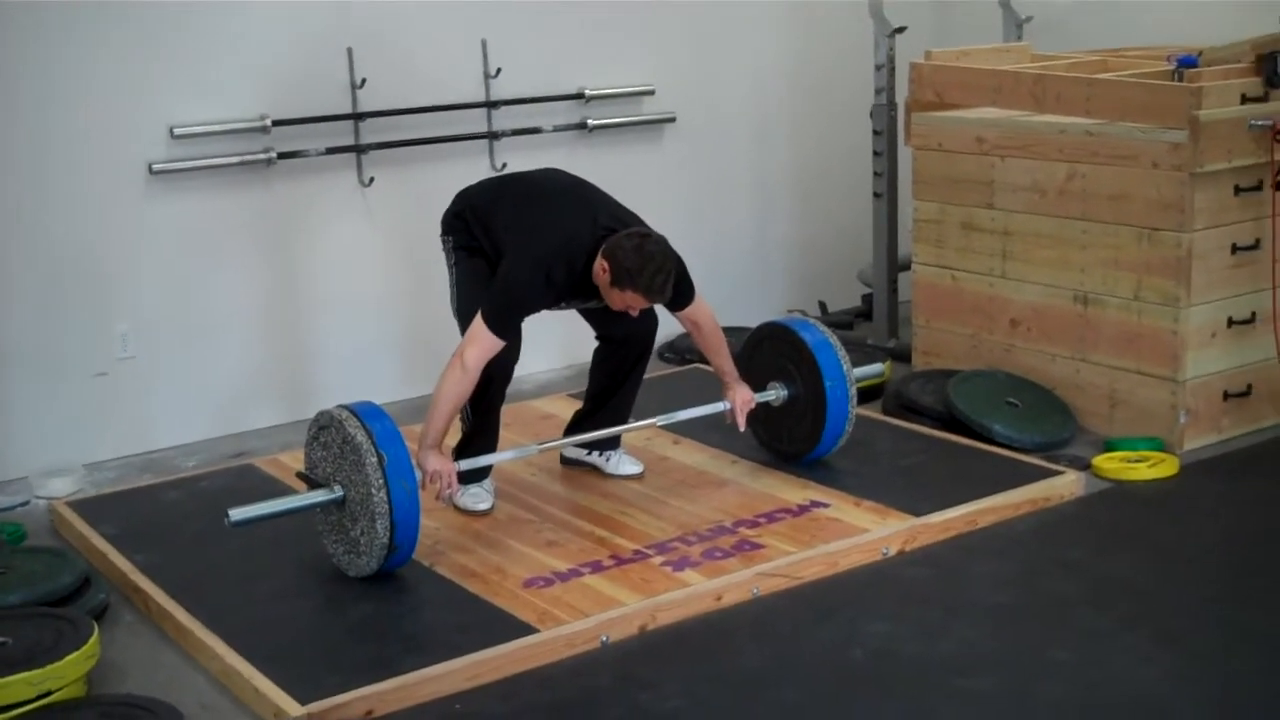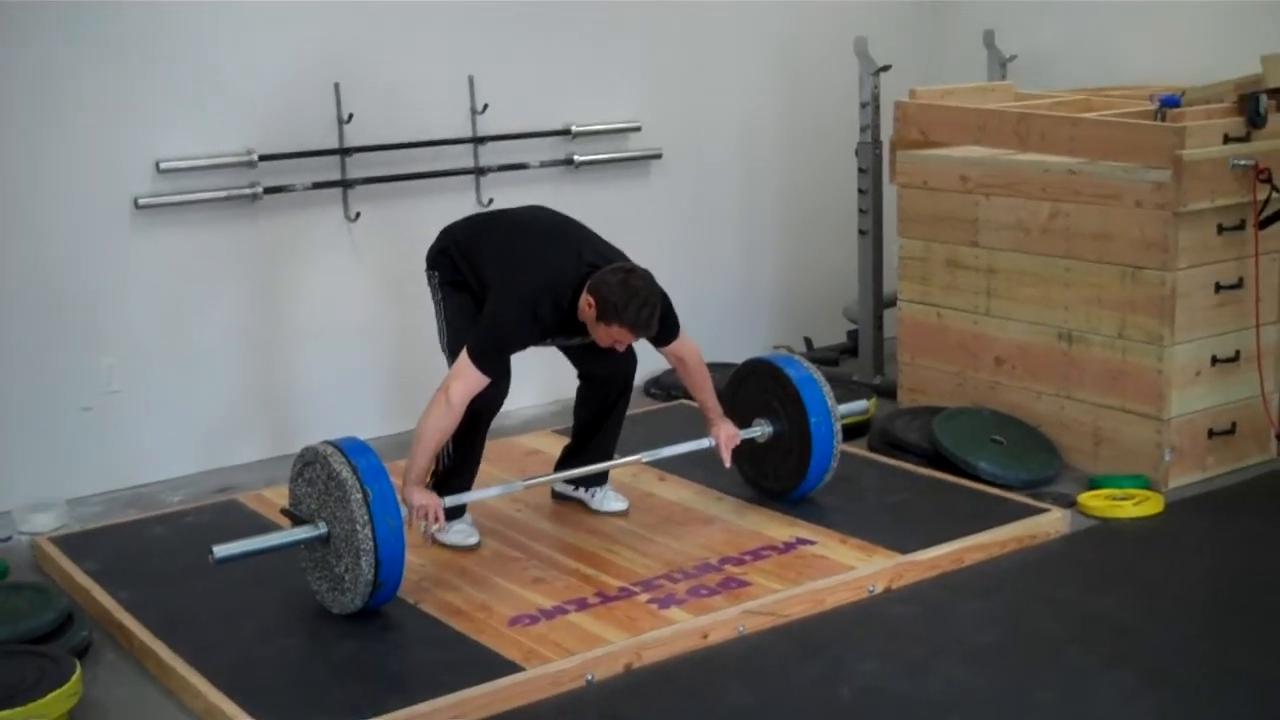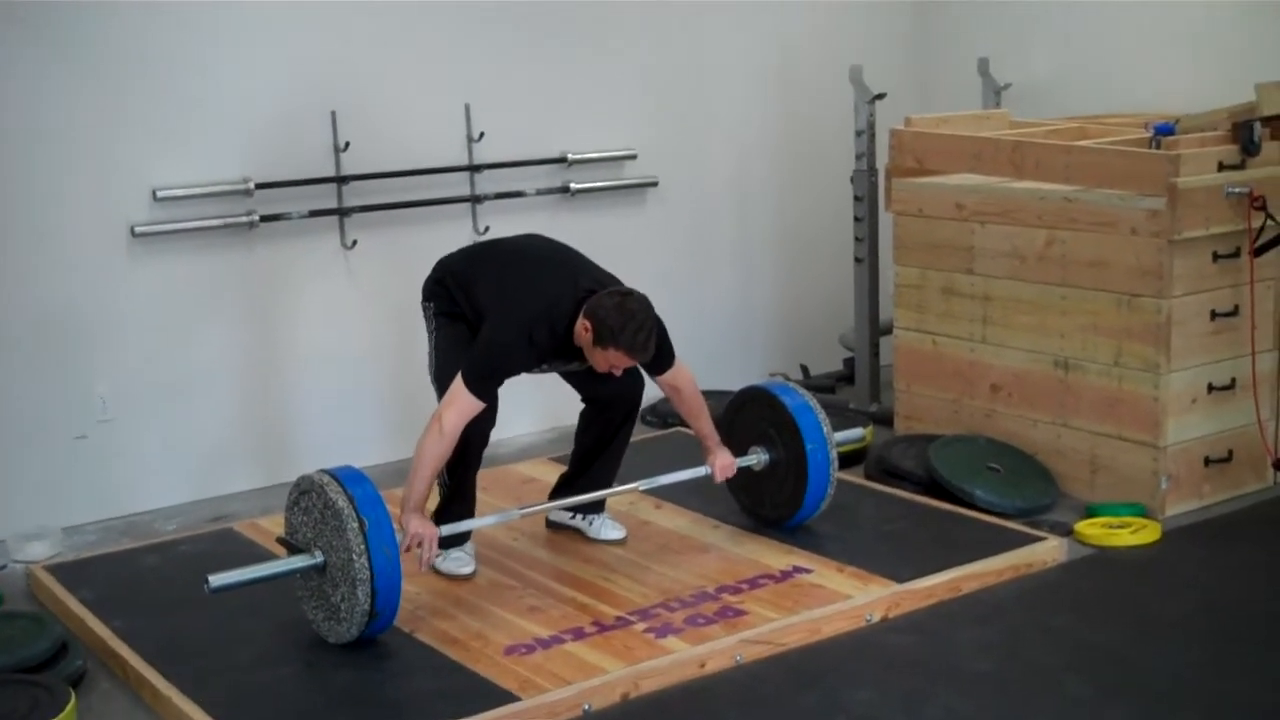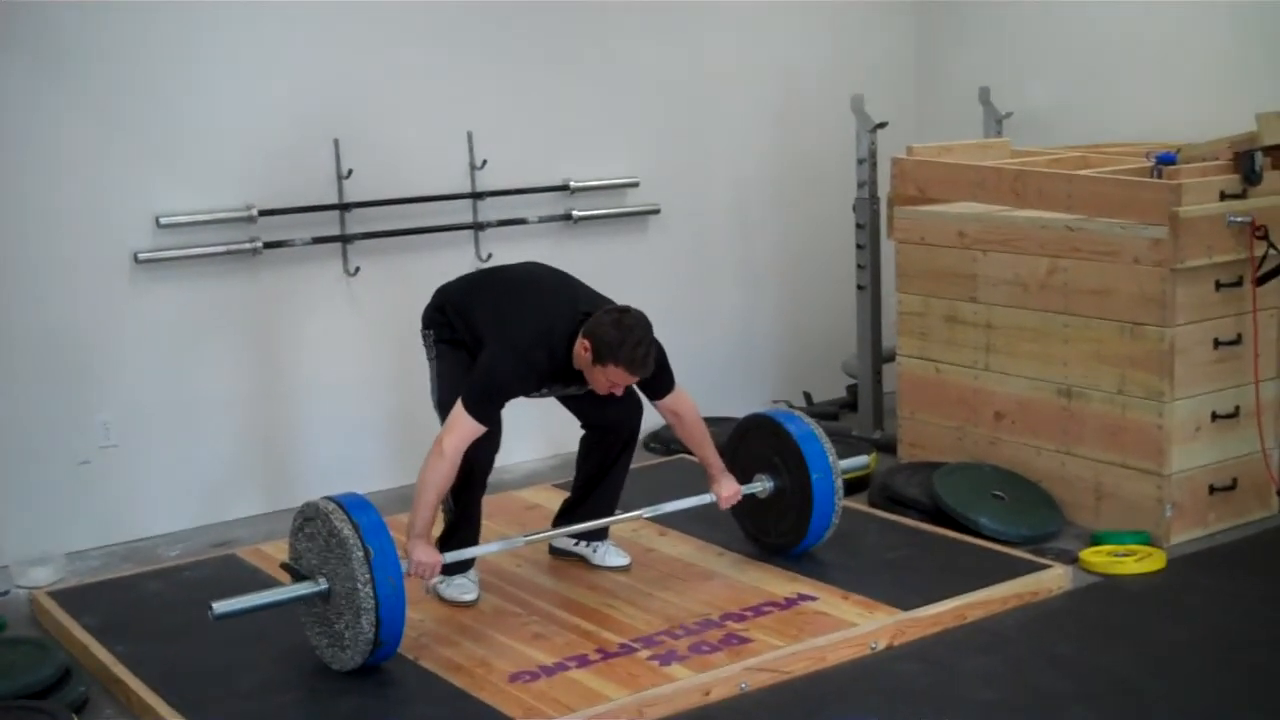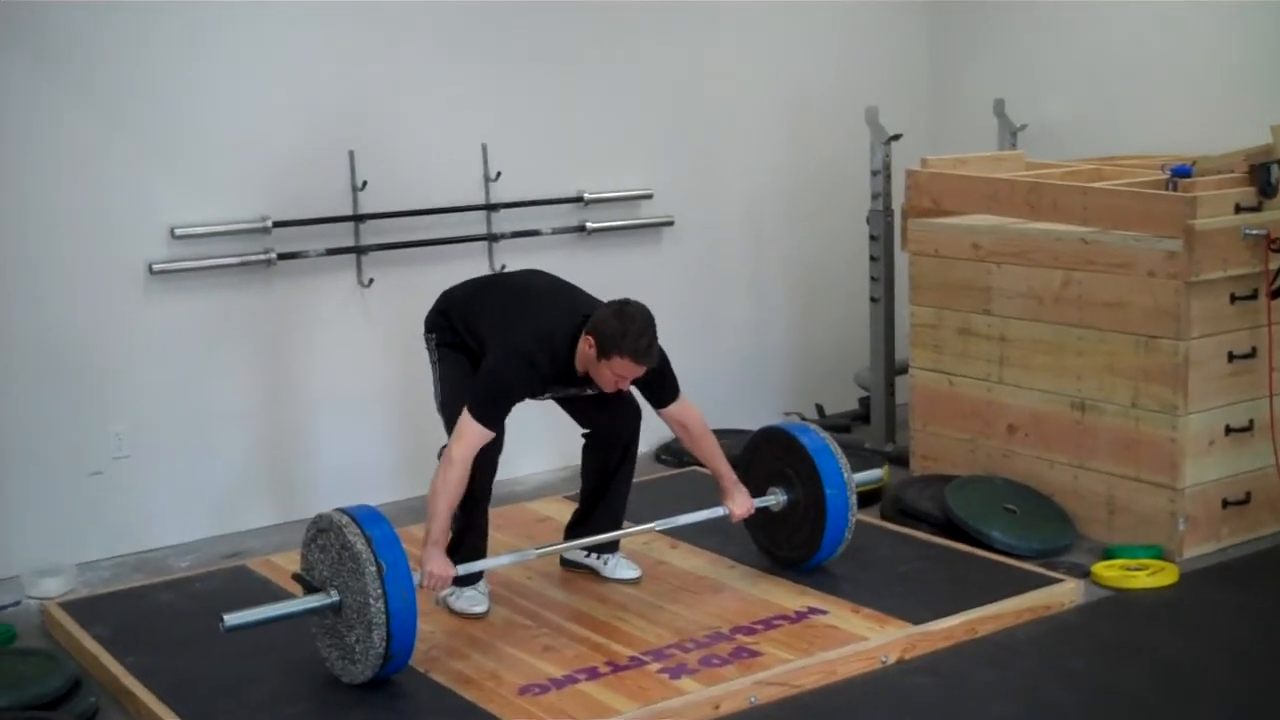
dt=0.2s
person 1, frame 1
left shoulder: (652, 260)
right shoulder: (541, 269)
left elbow: (697, 318)
right elbow: (469, 359)
left wrist: (731, 382)
right wrist: (430, 449)
right hip: (473, 232)
left knee: (637, 330)
right knee: (497, 351)
left ankle: (591, 441)
right ankle: (470, 472)
person 1, frame 2
left shoulder: (637, 295)
right shoulder: (527, 305)
left elbow: (682, 354)
right elbow: (454, 394)
left wrist: (716, 418)
right wrist: (413, 485)
right hip: (458, 267)
left knee: (615, 368)
right knee: (488, 384)
left ankle: (580, 478)
right ankle: (447, 505)
person 1, frame 3
left shoulder: (632, 322)
right shoulder: (523, 332)
left elbow: (677, 383)
right elbow: (448, 421)
left wrist: (713, 446)
right wrist: (412, 513)
right hip: (455, 299)
left knee: (623, 392)
right knee: (474, 416)
left ankle: (576, 505)
right ankle: (447, 536)
person 1, frame 4
left shoulder: (631, 345)
right shoulder: (520, 356)
left elbow: (677, 409)
right elbow: (449, 446)
left wrist: (718, 473)
right wrist: (418, 539)
right hip: (455, 328)
left knee: (622, 416)
right knee: (477, 441)
left ankle: (579, 532)
right ankle: (453, 563)
person 1, frame 5
left shoulder: (632, 350)
right shoulder: (524, 358)
left elbow: (683, 419)
right elbow: (459, 453)
left wrist: (730, 485)
right wrist: (434, 549)
right hip: (457, 333)
left knee: (620, 422)
right knee: (481, 449)
left ankle: (589, 544)
right ankle: (462, 574)
